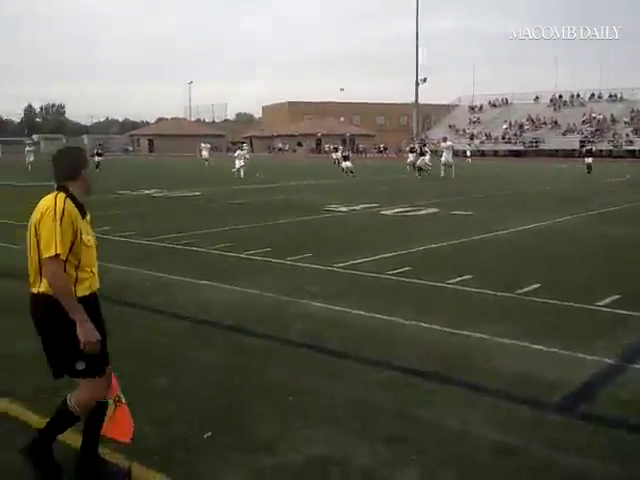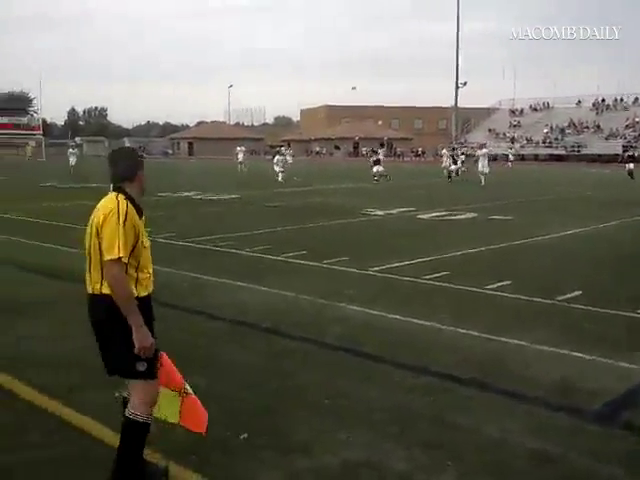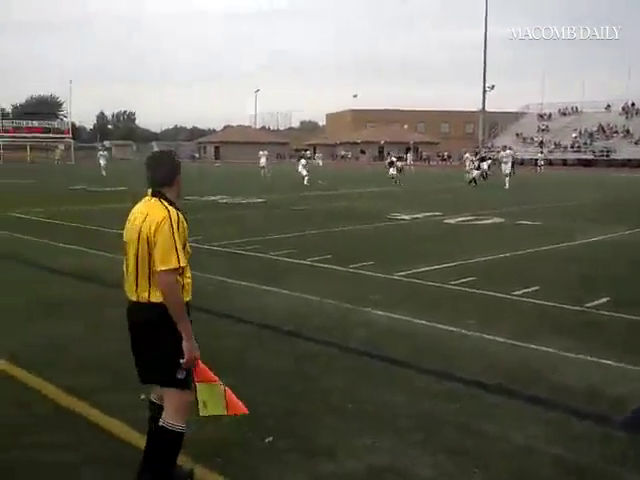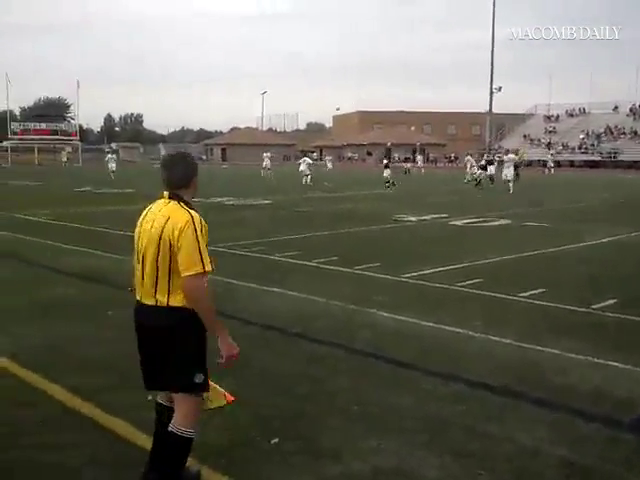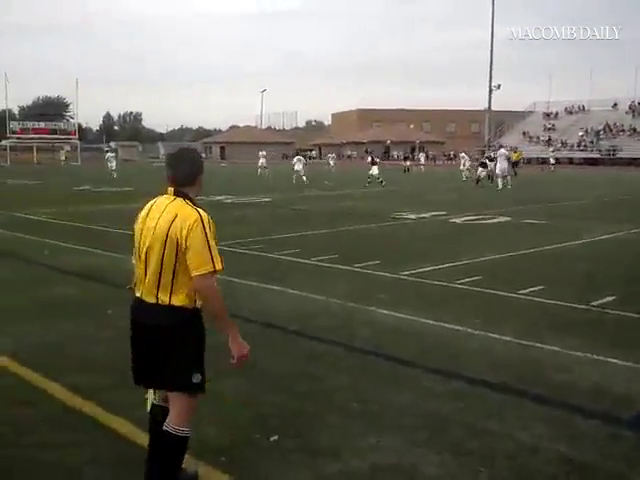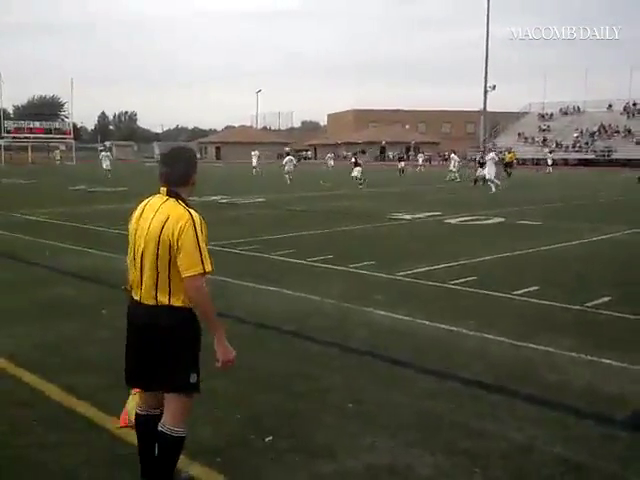
dt=0.2s
person 1, frame 1
left shoulder: (74, 209)
right shoulder: (57, 208)
right elbow: (52, 271)
right wrist: (83, 322)
left hip: (81, 302)
right hip: (60, 310)
left knee: (102, 377)
right knee: (92, 386)
right ankle: (41, 445)
person 1, frame 2
left shoulder: (124, 206)
right shoulder: (118, 209)
right elbow: (113, 273)
right wrist: (139, 327)
left hip: (126, 305)
right hip: (118, 309)
left knee: (141, 385)
right knee: (146, 390)
person 1, frame 3
left shoulder: (142, 209)
right shoulder: (168, 216)
right elbow: (167, 281)
right wrist: (188, 336)
left hip: (142, 310)
right hip: (162, 315)
left knee: (164, 388)
right knee: (180, 400)
person 1, frame 4
left shoulder: (150, 212)
right shoulder: (188, 220)
right elbow: (194, 286)
right wrist: (222, 336)
left hip: (146, 313)
right hip: (176, 318)
left knee: (169, 390)
right knee: (189, 405)
person 1, frame 5
left shoulder: (149, 208)
right shoulder: (195, 218)
right elbow: (204, 285)
right wrist: (233, 336)
left hip: (143, 311)
right hip: (176, 318)
left knee: (163, 392)
right knee: (182, 403)
person 1, frame 6
left shoulder: (142, 208)
right shoulder: (187, 219)
right elbow: (194, 287)
right wrist: (220, 339)
left hip: (139, 313)
right hip: (173, 319)
left knee: (148, 398)
right knee: (178, 403)
